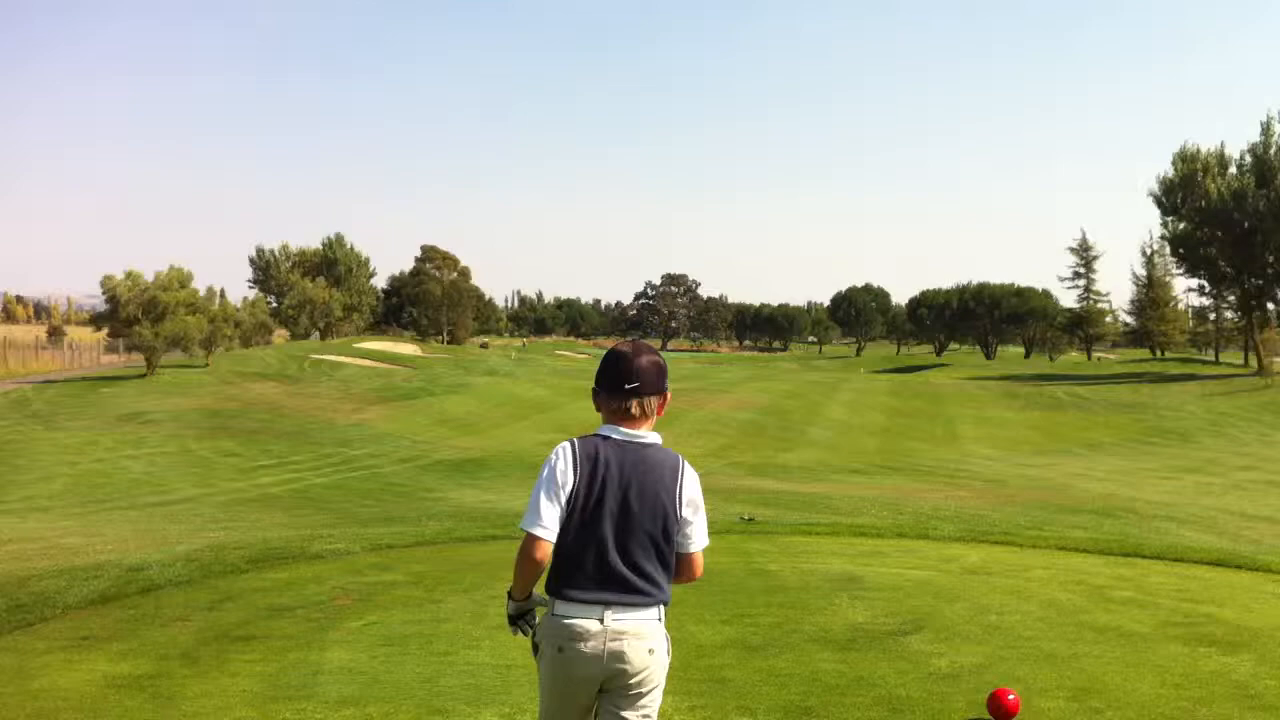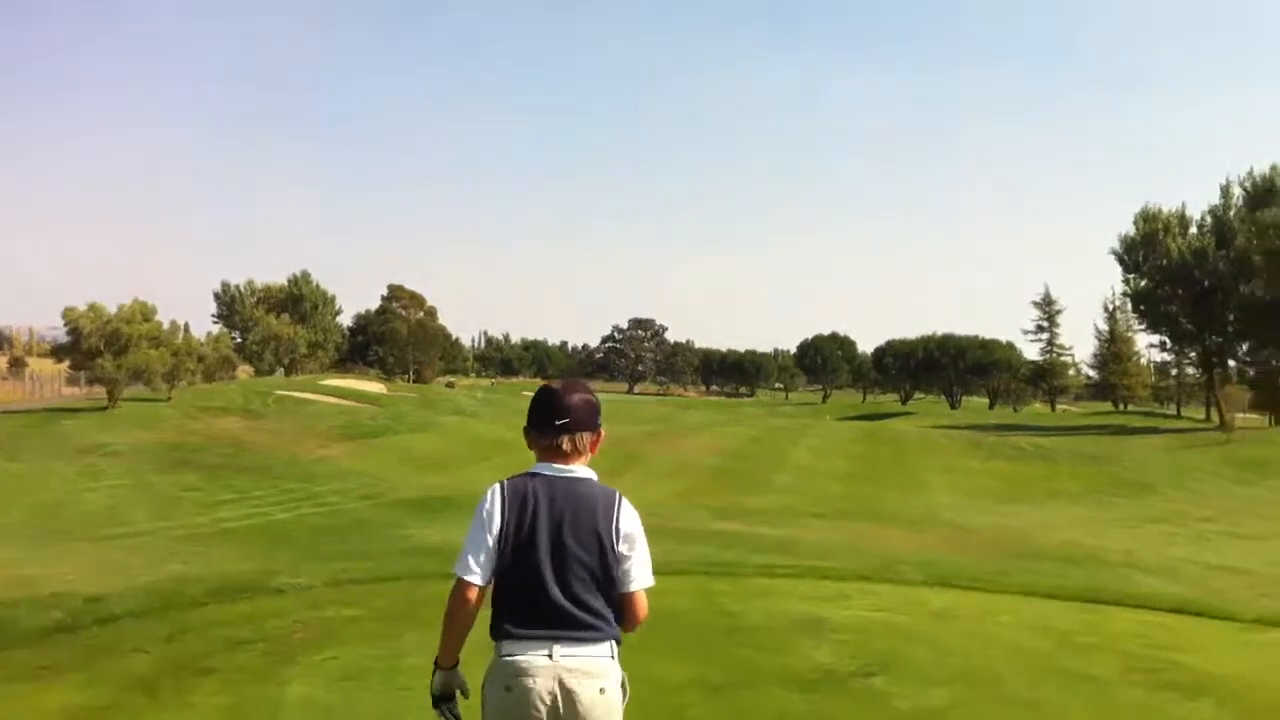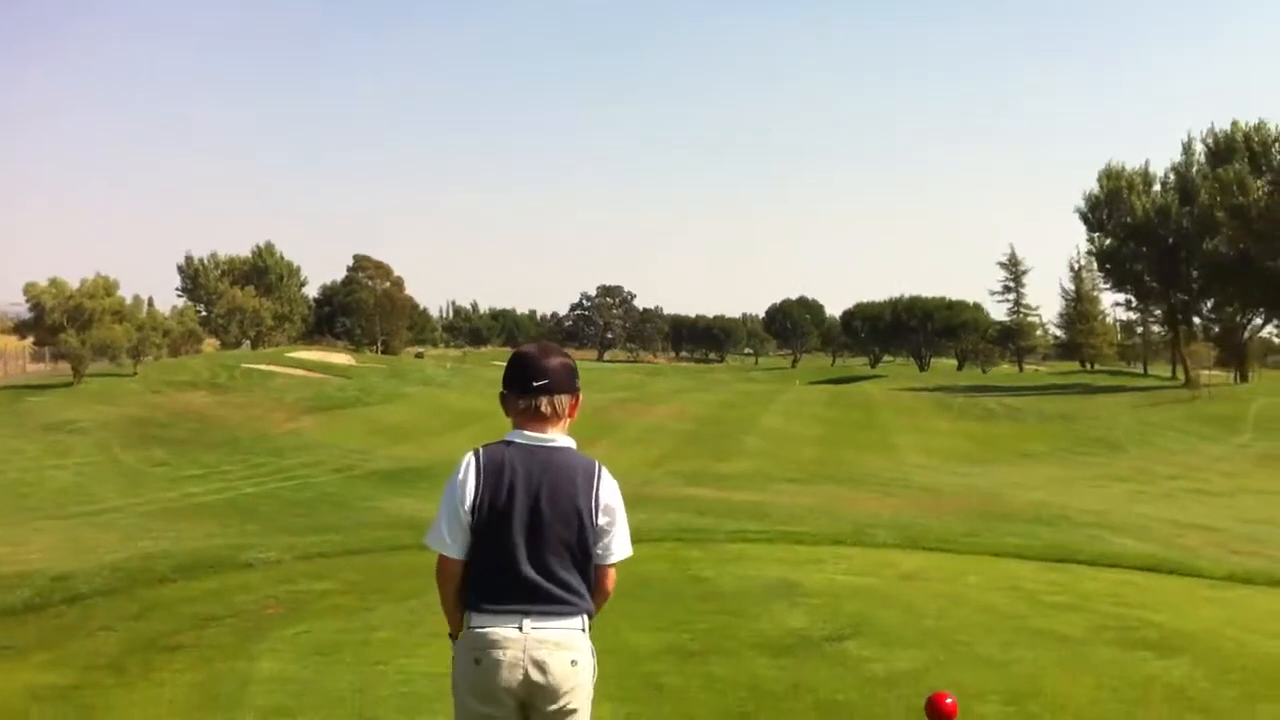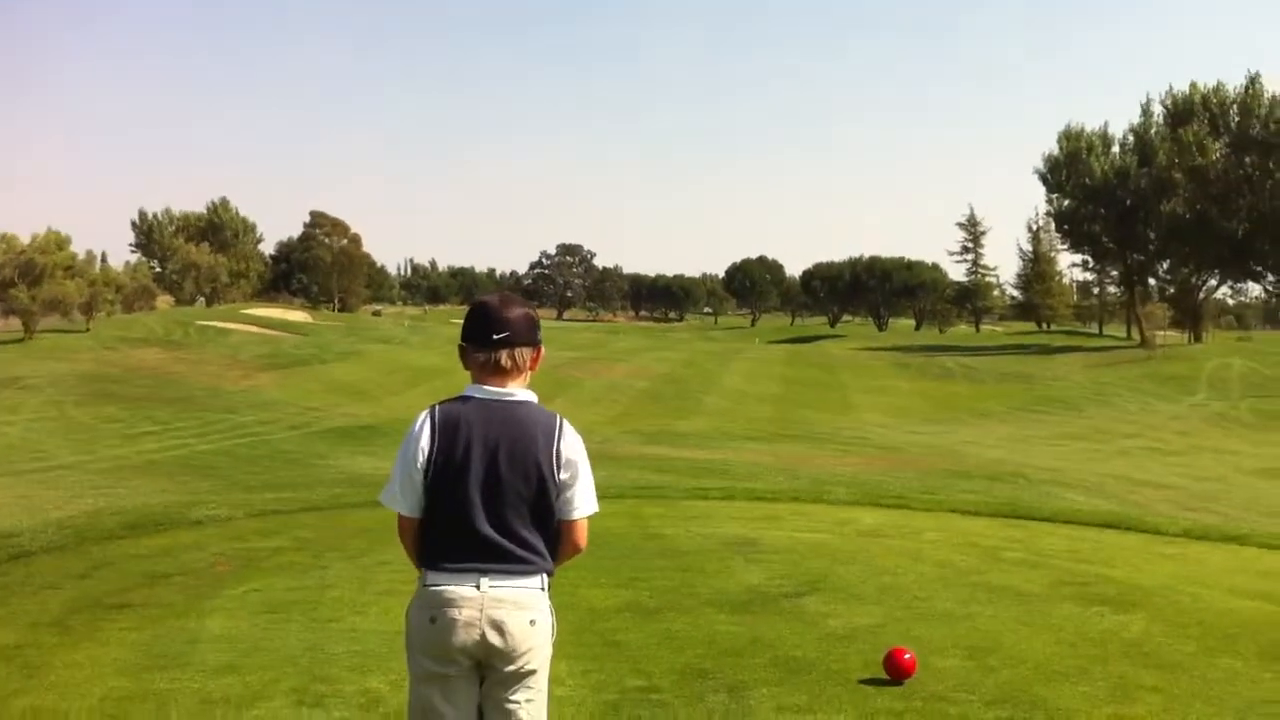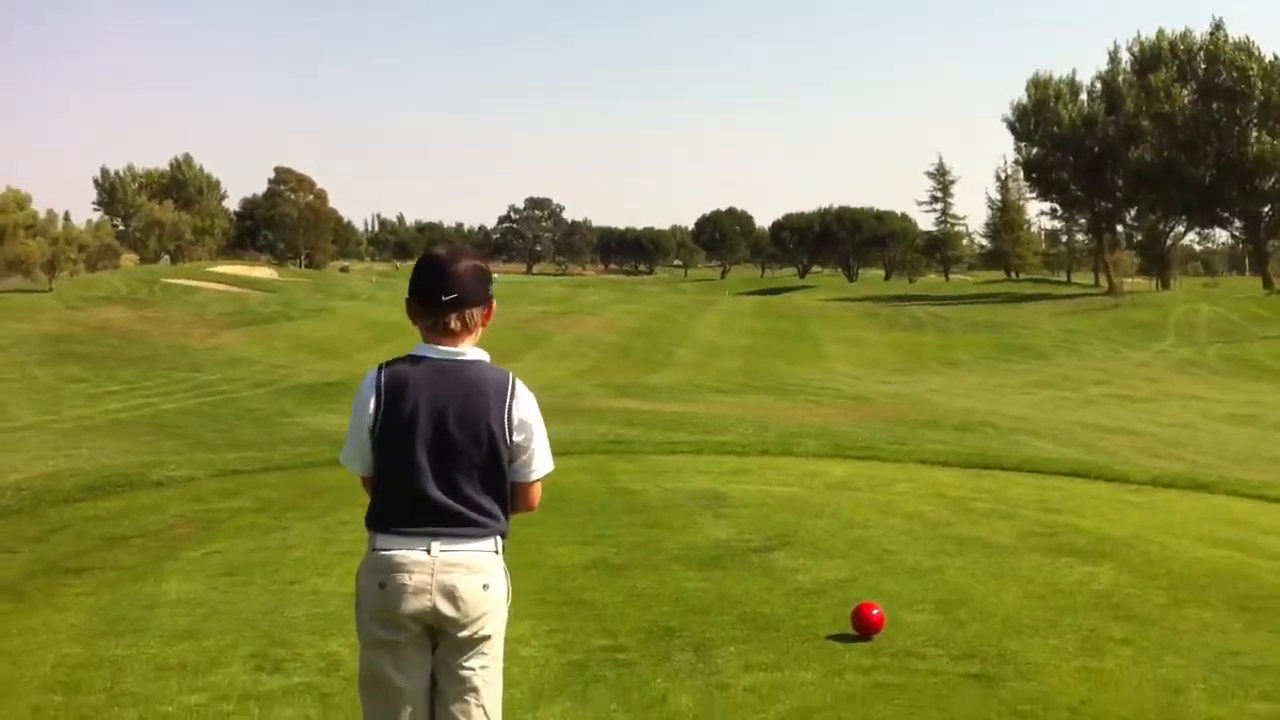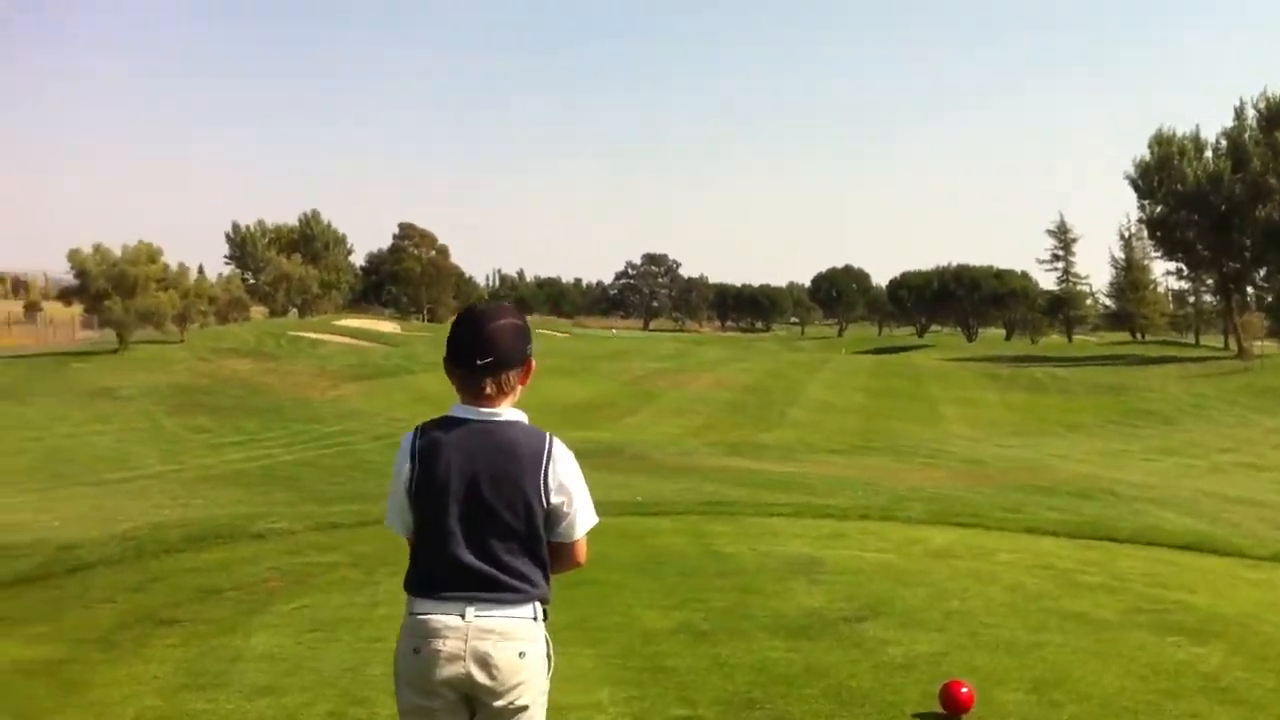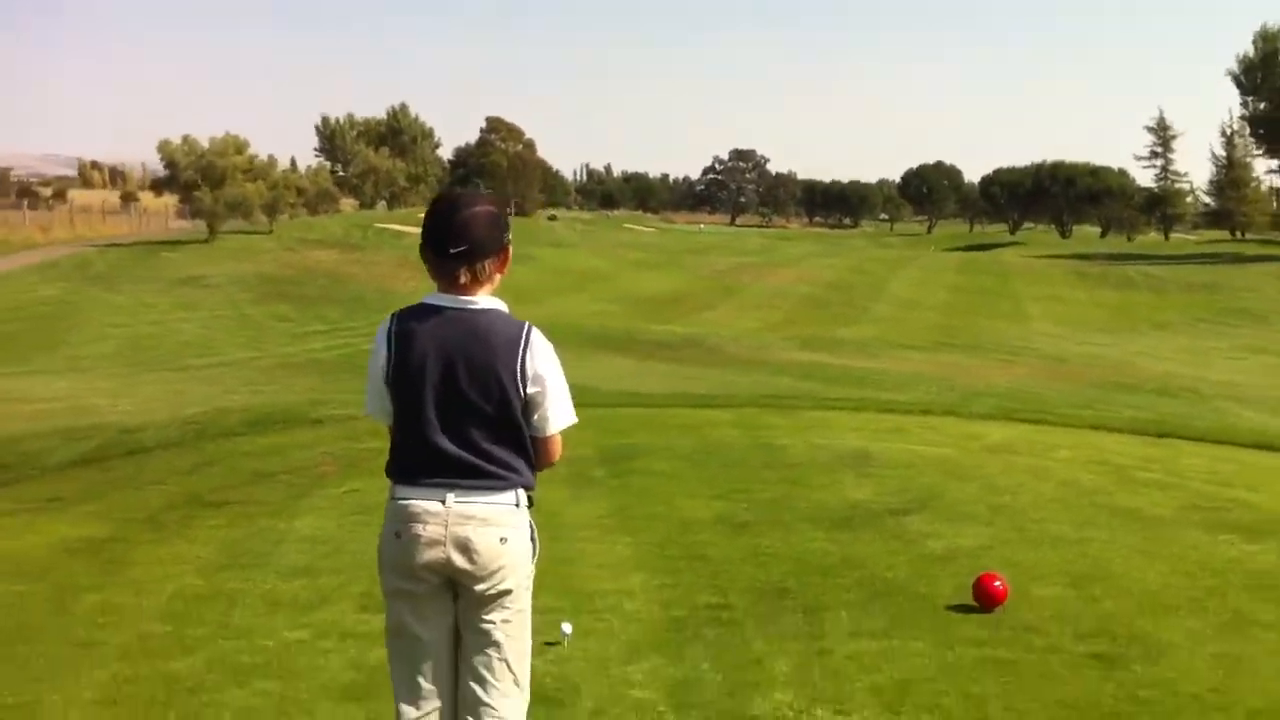
dt=0.4s
person 1, frame 1
left shoulder: (569, 457)
right shoulder: (679, 473)
left elbow: (538, 552)
right elbow: (691, 568)
left wrist: (518, 597)
left hip: (571, 627)
right hip: (642, 635)
person 1, frame 2
left shoulder: (501, 498)
right shoulder: (617, 508)
left elbow: (468, 595)
right elbow: (636, 610)
left wrist: (446, 666)
left hip: (518, 669)
right hip: (594, 672)
person 1, frame 3
left shoulder: (476, 467)
right shoulder: (596, 478)
left elbow: (449, 568)
right elbow: (605, 581)
left wrist: (460, 632)
left hip: (488, 644)
right hip: (564, 645)
person 1, frame 4
left shoulder: (432, 424)
right shoulder: (558, 434)
left elbow: (409, 527)
right elbow: (575, 539)
left hip: (444, 603)
right hip: (523, 606)
person 1, frame 5
left shoulder: (381, 382)
right shoulder: (510, 393)
left elbow: (370, 479)
right elbow: (528, 495)
left hip: (393, 566)
right hip: (474, 570)
person 1, frame 6
left shoulder: (418, 445)
right shoulder: (549, 454)
left elbow: (414, 540)
right elbow: (573, 554)
left hip: (430, 632)
right hip: (513, 635)
person 1, frame 7
left shoulder: (395, 333)
right shoulder: (526, 342)
left elbow: (393, 426)
right elbow: (549, 451)
left hip: (413, 518)
right hip: (496, 523)
